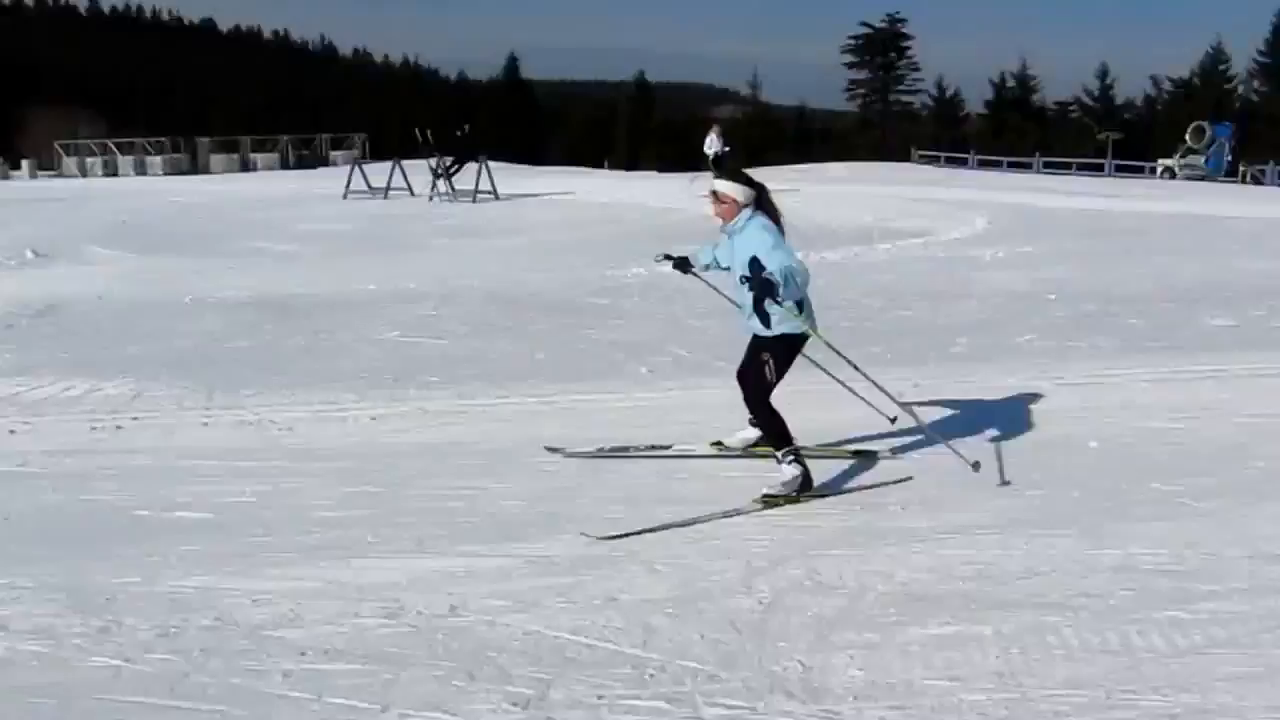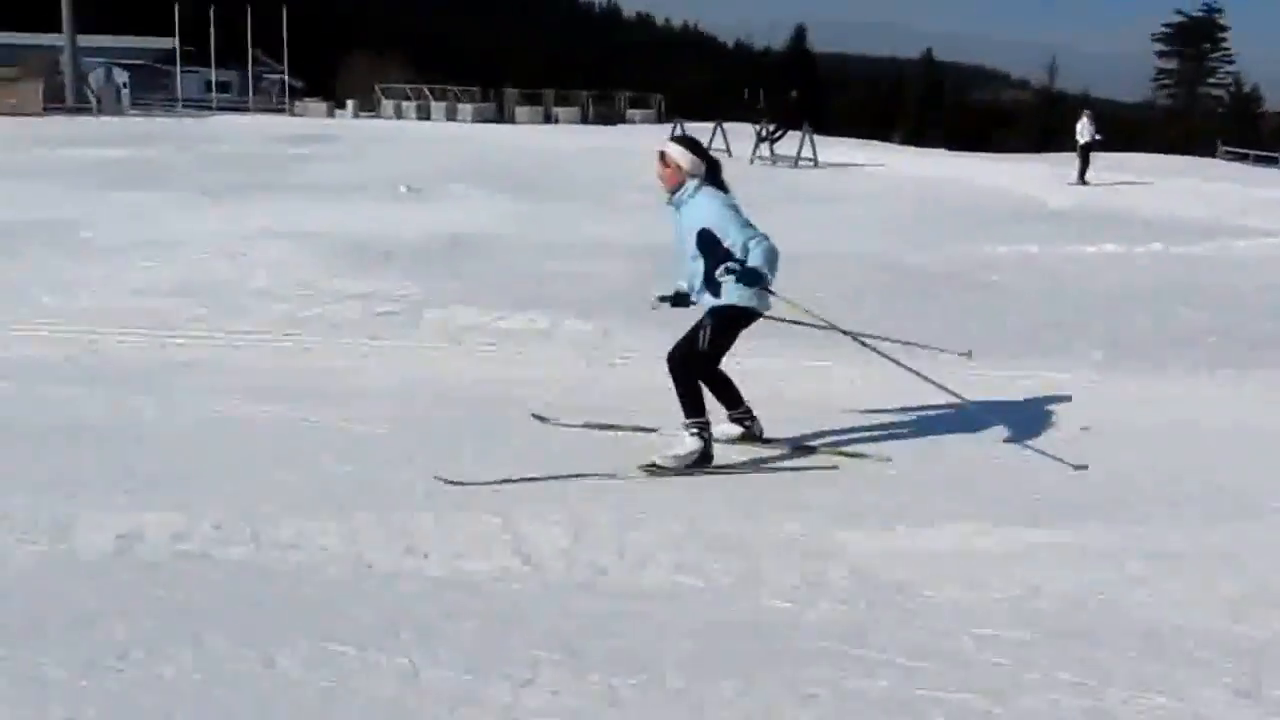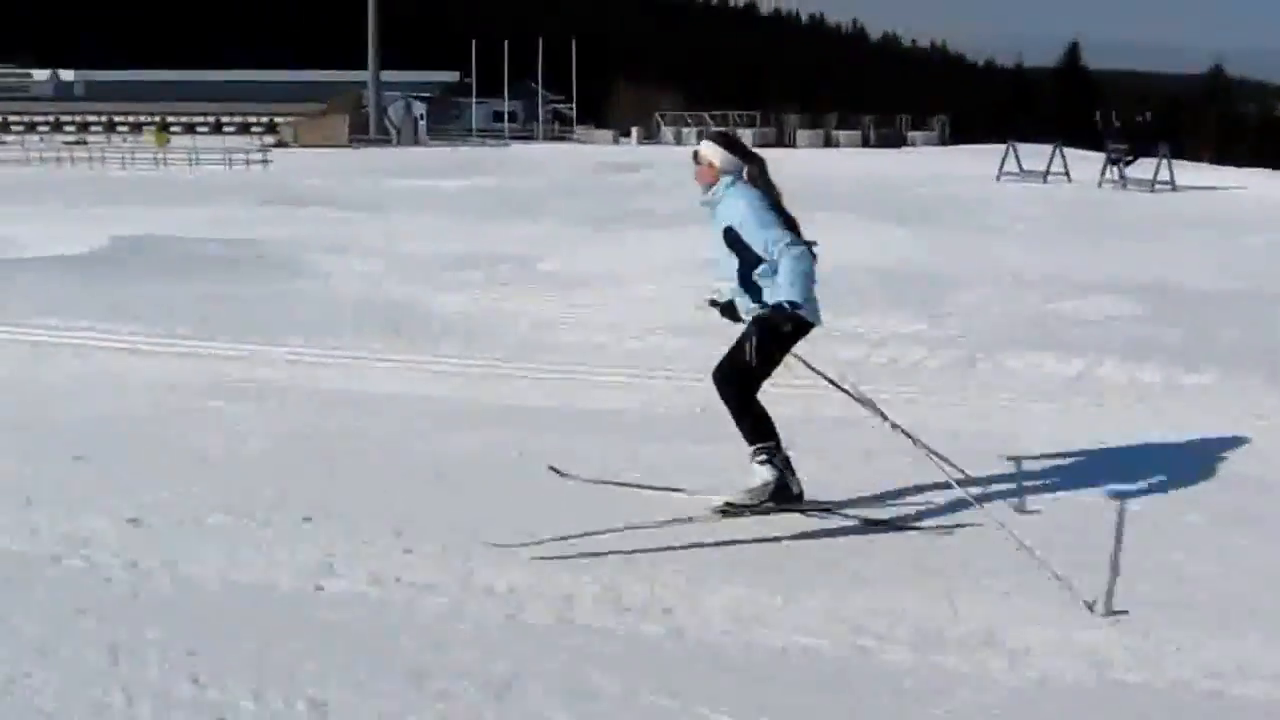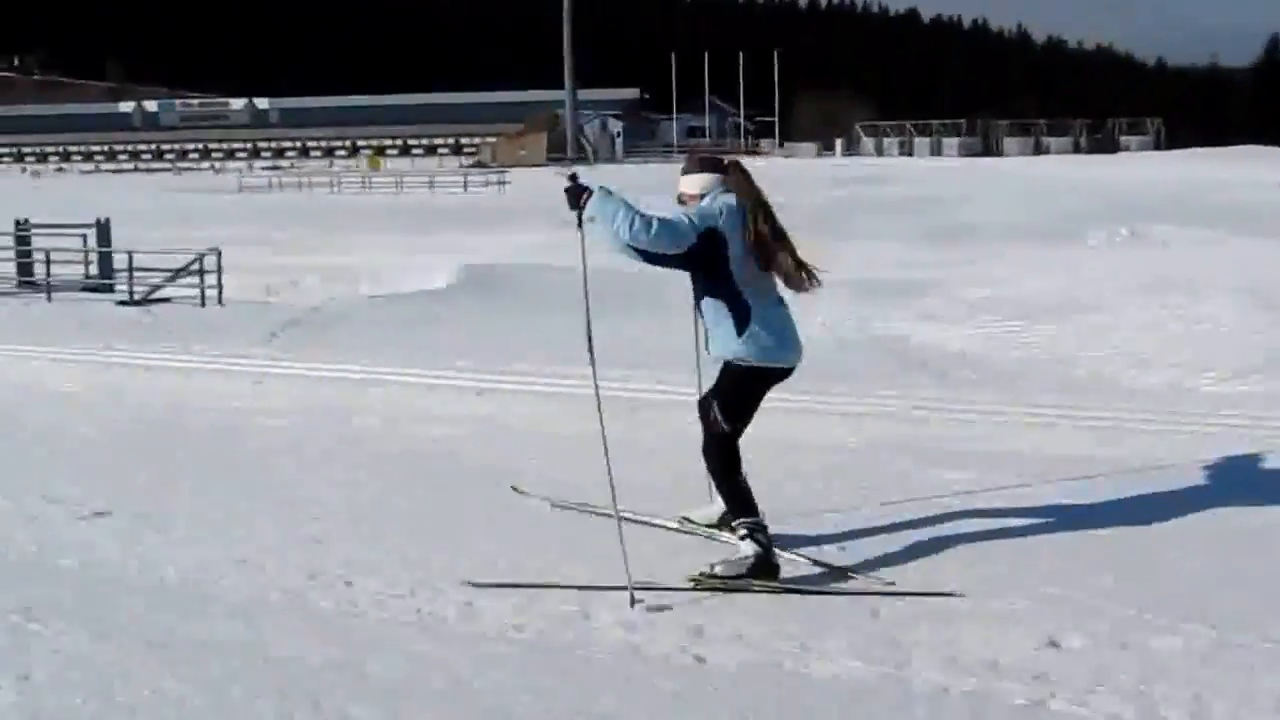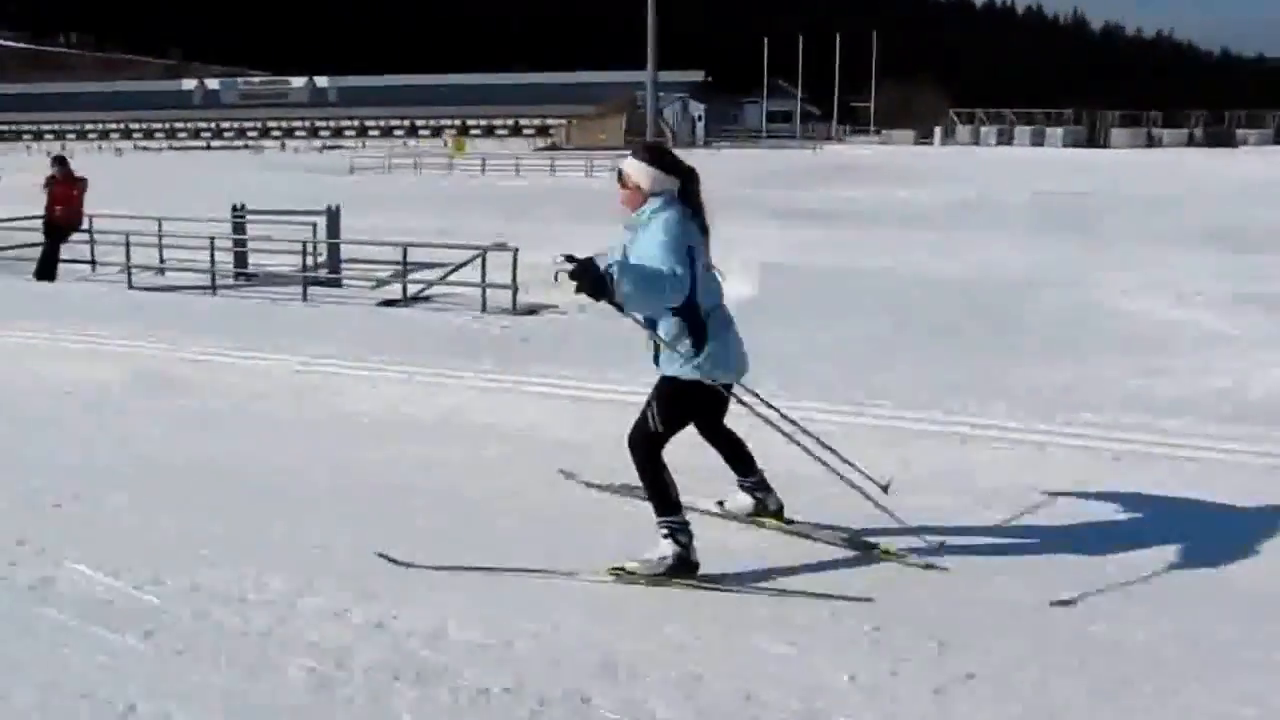
dt=1s
person 1, frame 1
left shoulder: (761, 230)
right shoulder: (741, 229)
left elbow: (797, 275)
right elbow: (722, 254)
left wrist: (773, 285)
right wrist: (692, 262)
left hip: (787, 326)
right hip: (767, 322)
left knee: (759, 396)
right knee: (746, 375)
left ankle: (796, 472)
right ankle: (760, 430)
person 1, frame 2
left shoulder: (712, 206)
right shoulder: (688, 205)
left elbow: (761, 247)
left wrist: (756, 273)
right wrist: (686, 291)
left hip: (734, 300)
right hip: (724, 299)
left knee: (680, 359)
right knee: (705, 366)
left ankle: (698, 442)
right ankle: (742, 423)
person 1, frame 3
left shoulder: (743, 202)
right shoulder: (731, 202)
left elbow: (793, 251)
left wrist: (789, 300)
right wrist: (734, 298)
left hip: (780, 311)
right hip: (771, 310)
left knee: (727, 378)
right knee: (738, 390)
left ankle: (770, 471)
right ankle: (780, 477)
person 1, frame 4
left shoulder: (709, 216)
right shoulder: (740, 214)
left elbow: (653, 236)
left wrist: (593, 201)
left hip: (749, 351)
right hip: (773, 346)
left knee: (717, 444)
right knee: (711, 411)
left ankle: (755, 549)
right ankle: (731, 507)
person 1, frame 5
left shoulder: (666, 227)
right shoulder: (665, 221)
left elbow: (664, 286)
right elbow: (640, 265)
left wrist: (608, 279)
right wrist: (600, 267)
left hip: (693, 362)
right hip: (709, 356)
left knee: (643, 443)
right knee: (708, 422)
left ankle: (677, 547)
right ankle: (758, 495)
